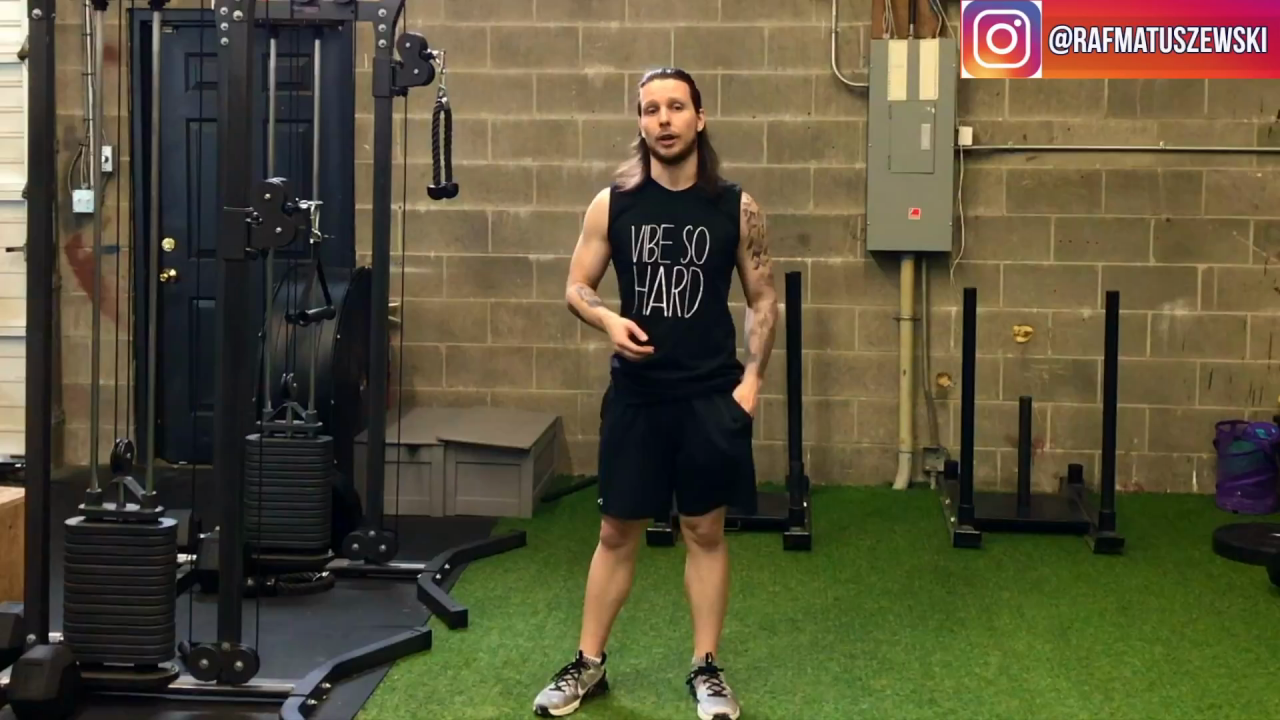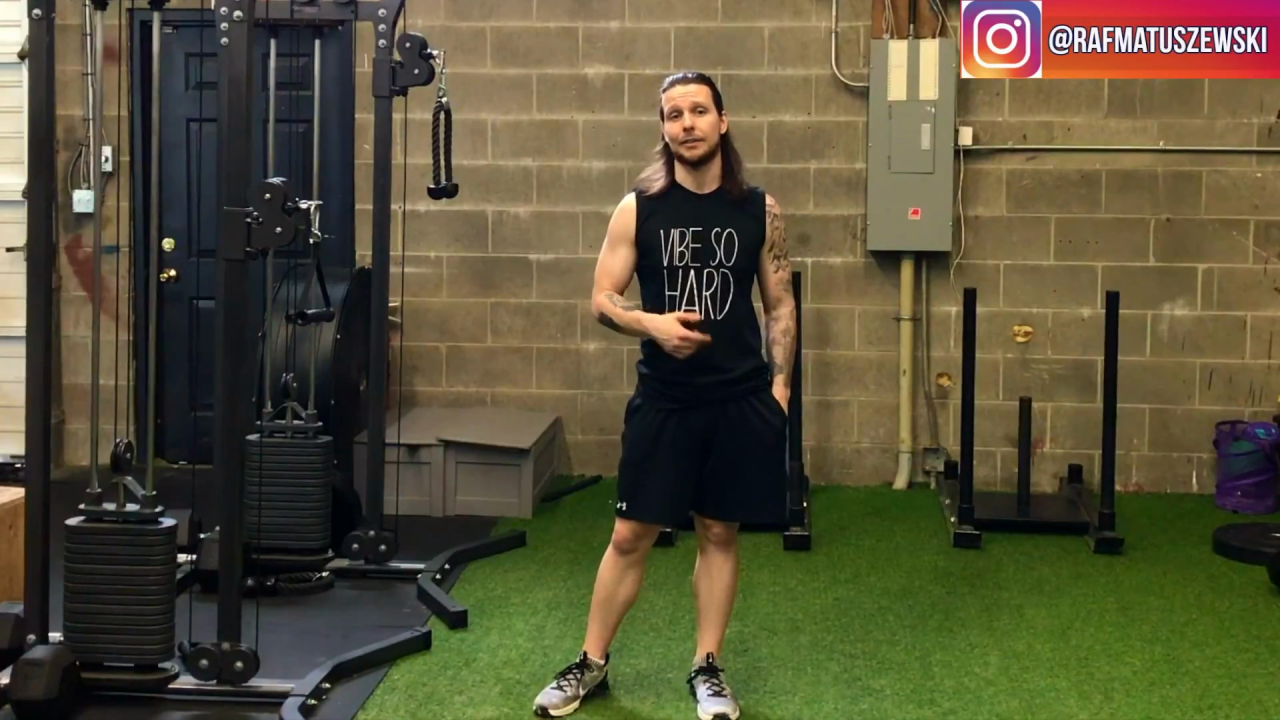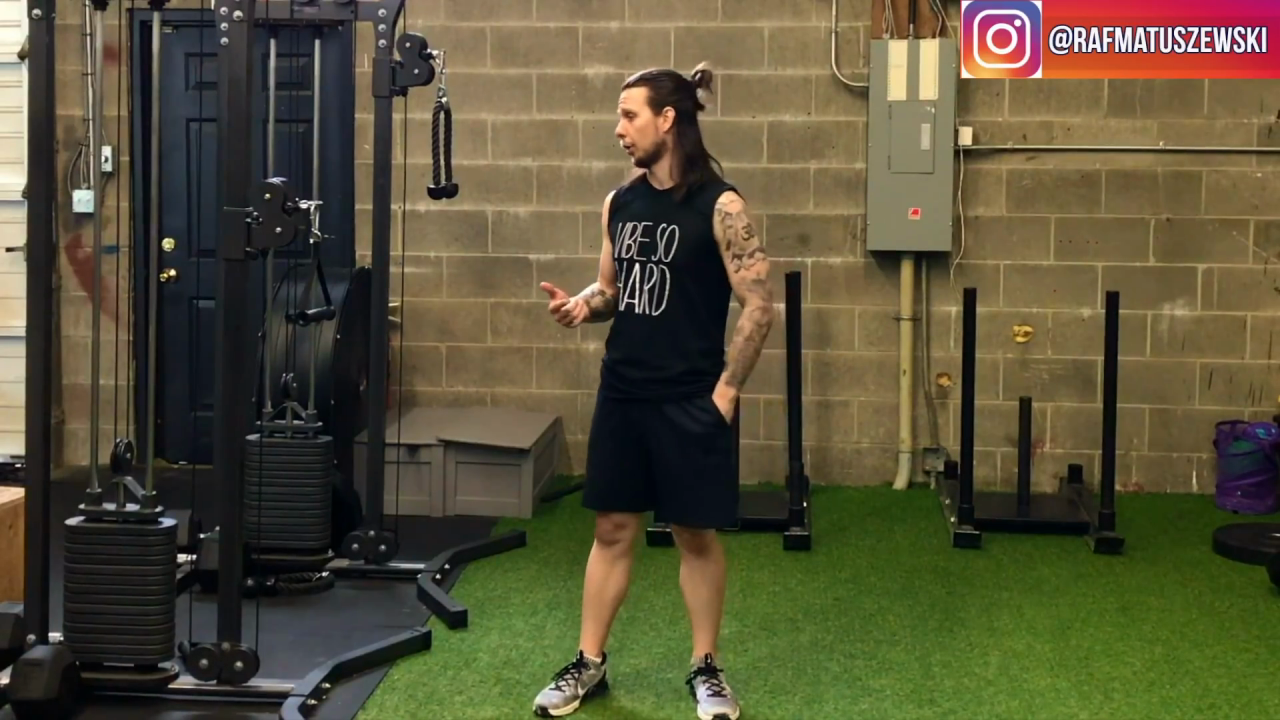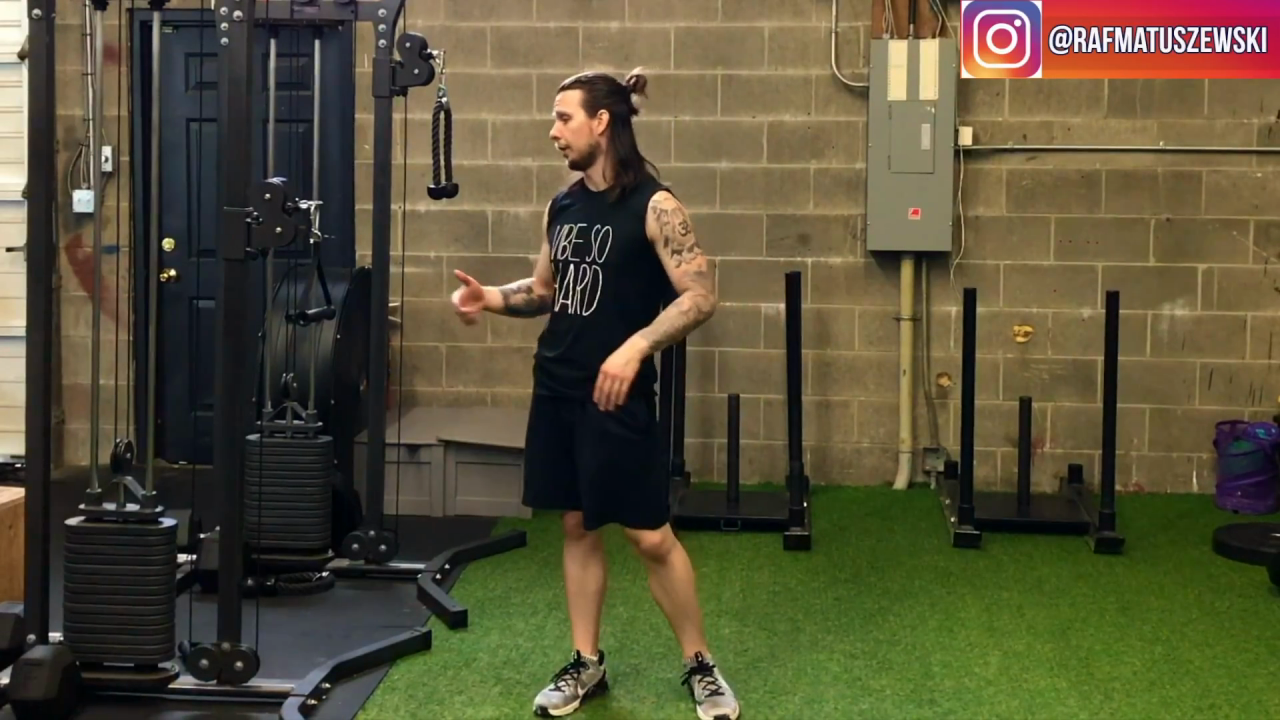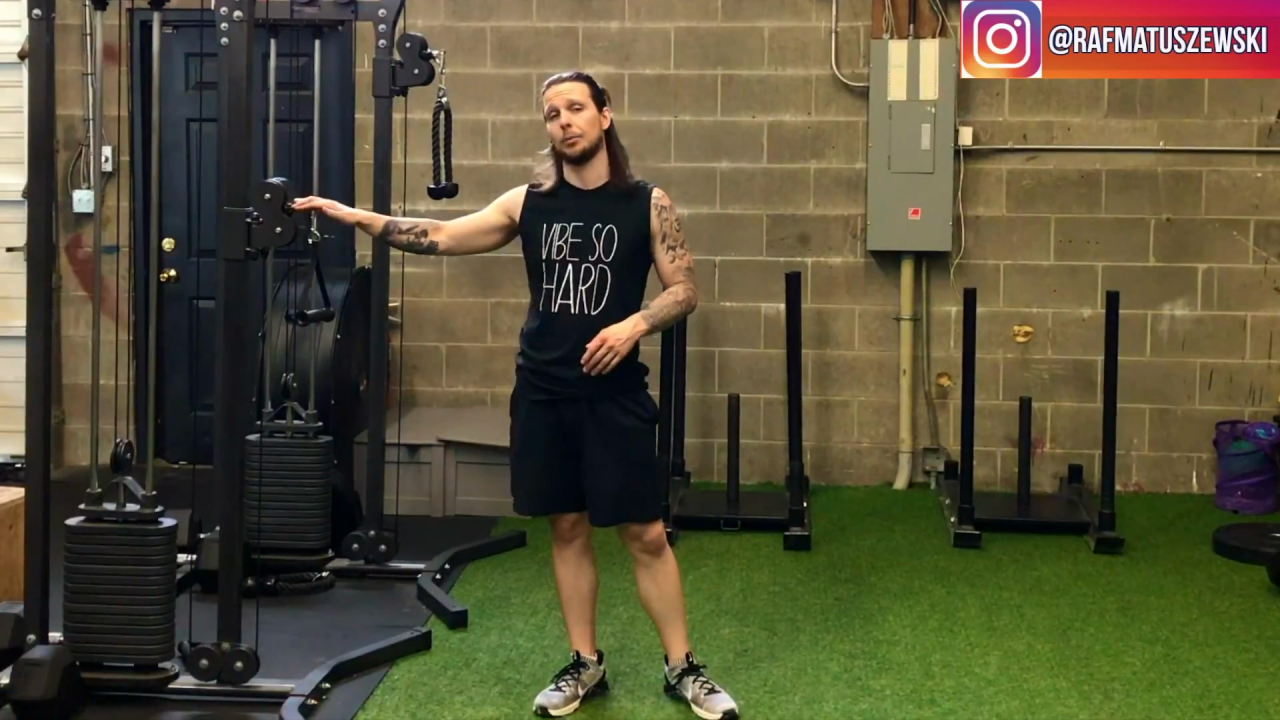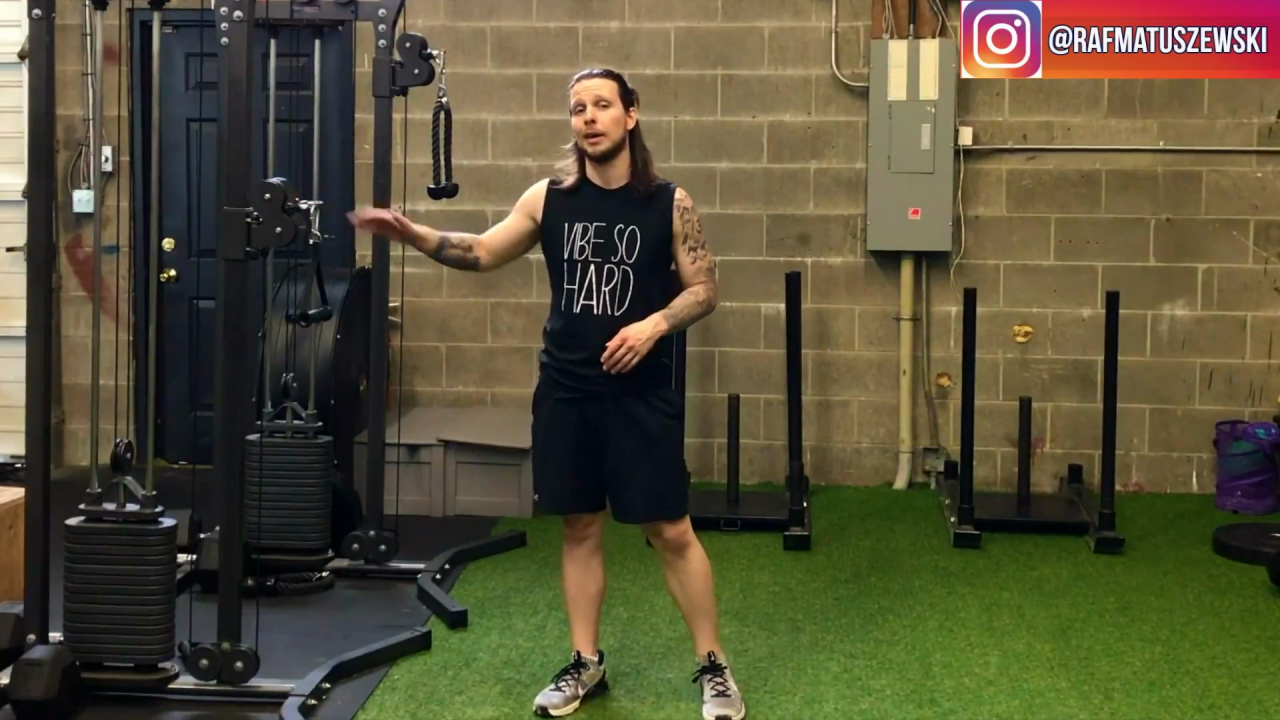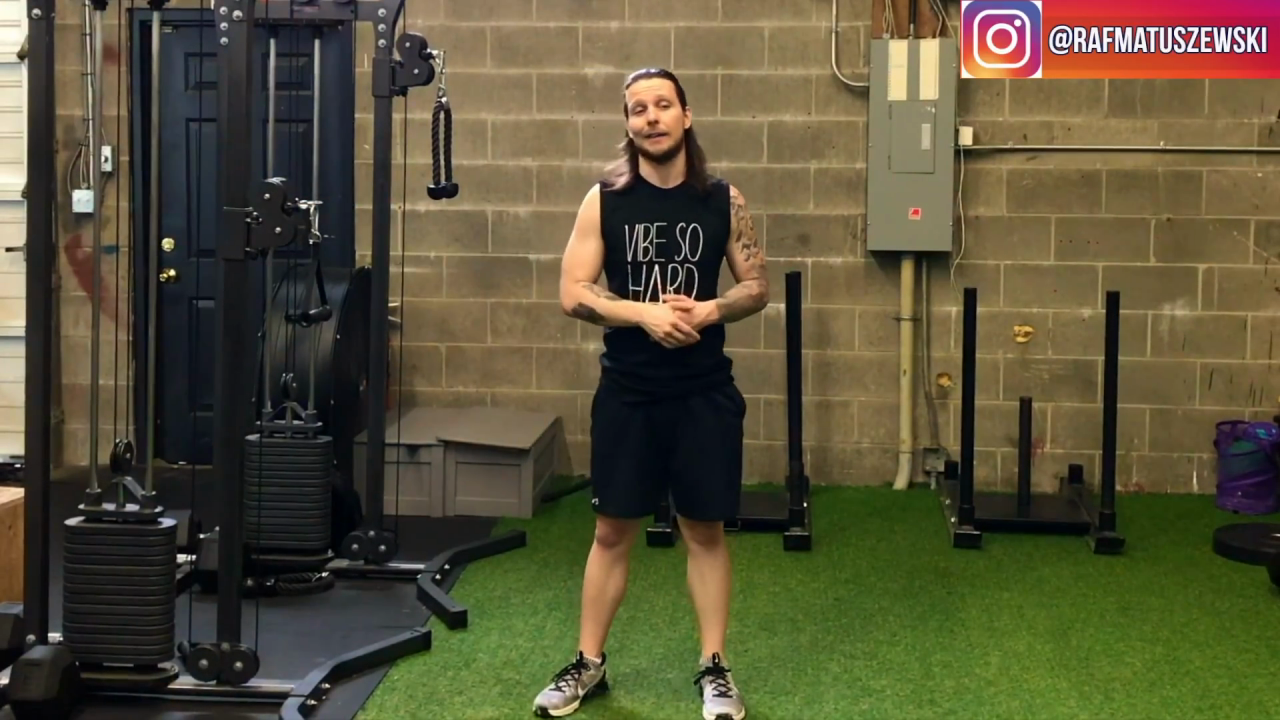
dt=0.7s
person 1, frame 1
left shoulder: (736, 206)
right shoulder: (612, 203)
left elbow: (762, 297)
right elbow: (576, 286)
left wrist: (752, 376)
right wrist: (608, 319)
left hip: (711, 396)
right hip: (636, 395)
left knee: (706, 530)
right knee: (618, 529)
right ankle: (588, 663)
person 1, frame 2
left shoulder: (759, 210)
right shoulder: (638, 208)
left elbow: (780, 304)
right elbow: (603, 298)
left wrist: (780, 383)
right wrist: (652, 322)
left hip: (740, 398)
right hip: (663, 398)
left knee: (719, 533)
right knee: (631, 534)
left ankle: (707, 668)
right ankle: (591, 663)
person 1, frame 3
left shoulder: (720, 206)
right shoulder: (620, 203)
left elbow: (758, 305)
left wrist: (727, 389)
right wrist: (581, 305)
left hip: (688, 399)
right hip: (621, 393)
left knee: (696, 534)
right knee: (612, 527)
right ankle: (589, 663)
person 1, frame 4
left shoulder: (654, 206)
right shoulder: (562, 206)
left elbow: (700, 296)
left wrist: (635, 349)
right wrist: (493, 298)
left hip: (614, 396)
right hip: (555, 391)
left knee: (649, 535)
right knee: (576, 527)
left ankle: (699, 664)
right ankle: (585, 662)
person 1, frame 5
left shoulder: (648, 203)
right shoulder: (527, 202)
left elbow: (685, 289)
right elbow: (440, 237)
left wrist: (635, 324)
right wrist: (358, 216)
left hip: (615, 394)
right hip: (542, 392)
left knee: (645, 532)
right knee: (567, 528)
left ankle: (682, 666)
right ankle: (585, 663)
person 1, frame 6
left shoulder: (670, 202)
right shoulder: (549, 198)
left elbow: (704, 288)
right elbow: (481, 252)
left wrist: (656, 323)
right wrist: (408, 230)
left hip: (641, 393)
right hip: (564, 392)
left knee: (671, 531)
right knee: (580, 528)
left ankle: (713, 665)
right ankle: (586, 663)
person 1, frame 7
left shoulder: (724, 199)
right shoulder: (603, 200)
left elbow: (756, 286)
right elbow: (572, 294)
left wrist: (711, 312)
right wrist: (643, 314)
left hip: (704, 392)
right hip: (627, 392)
left knee: (704, 529)
right knee: (613, 529)
left ankle: (714, 667)
right ankle: (588, 663)
